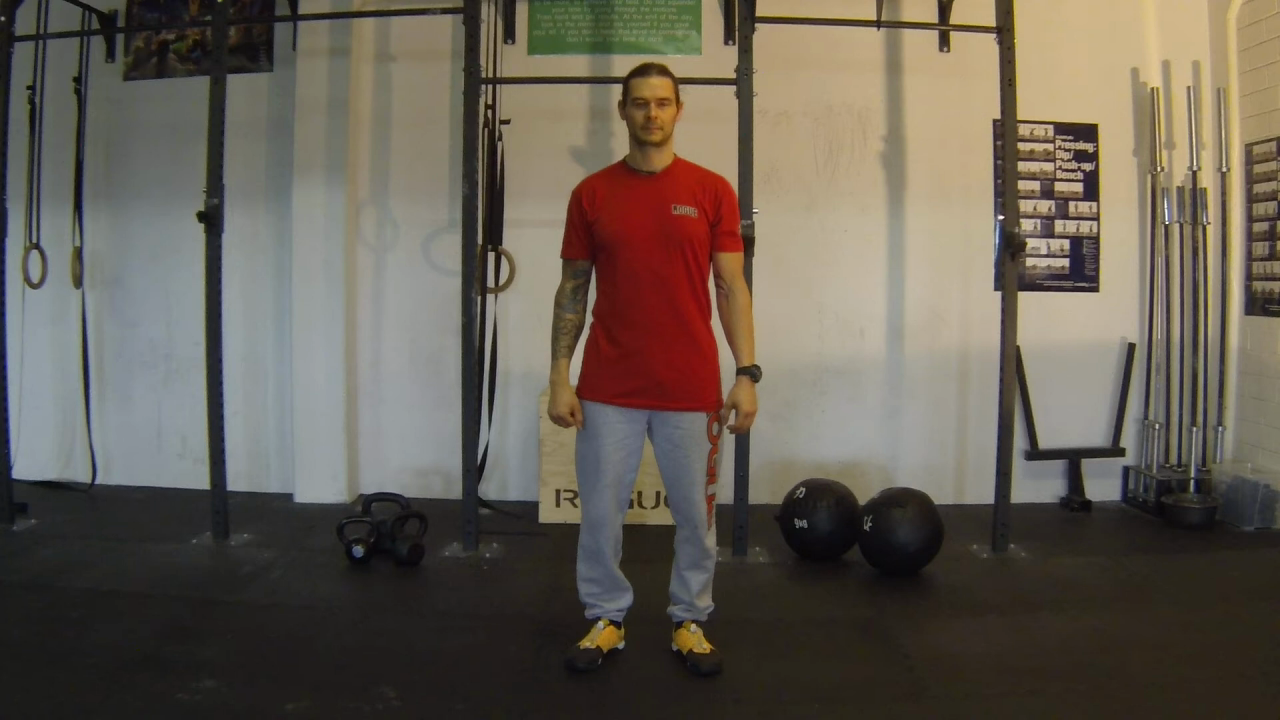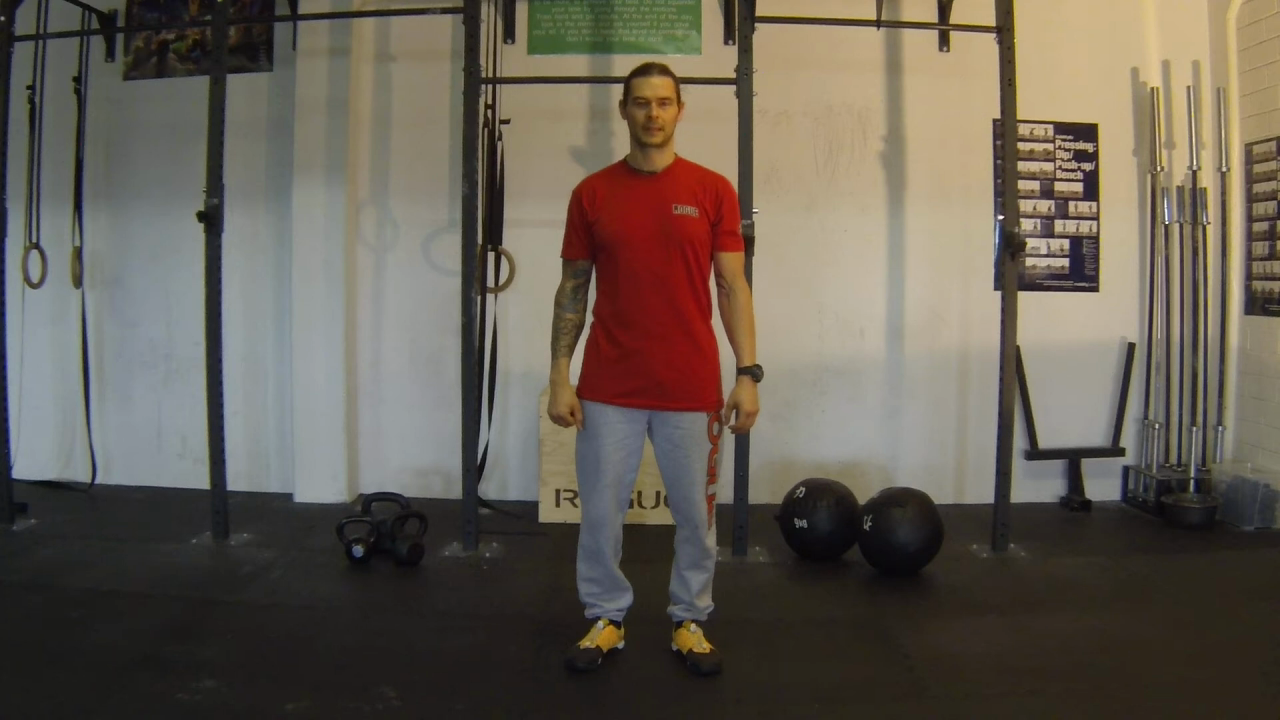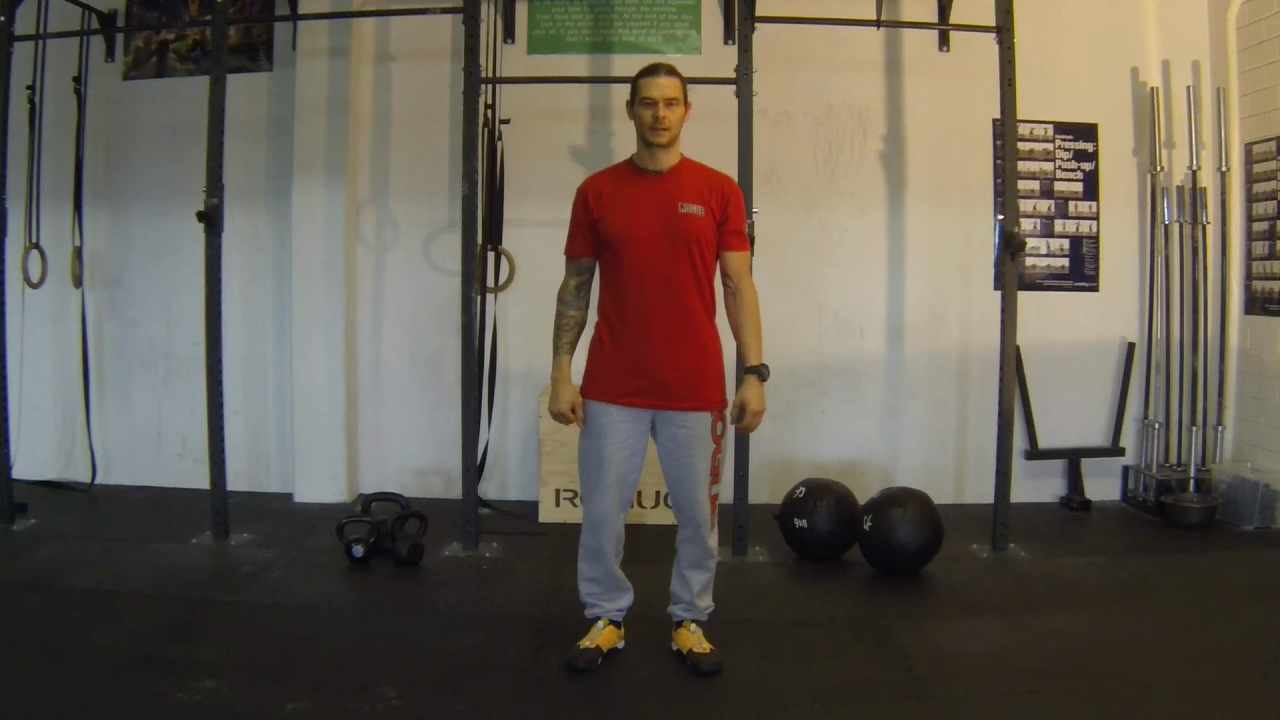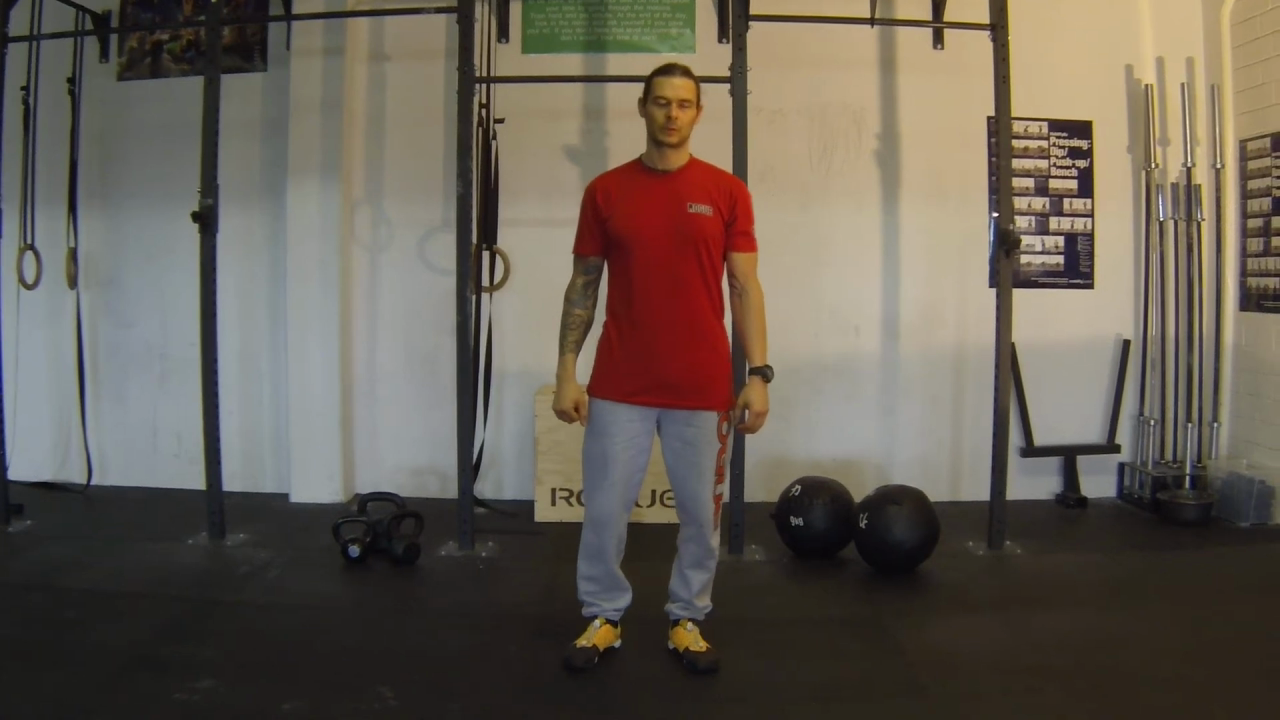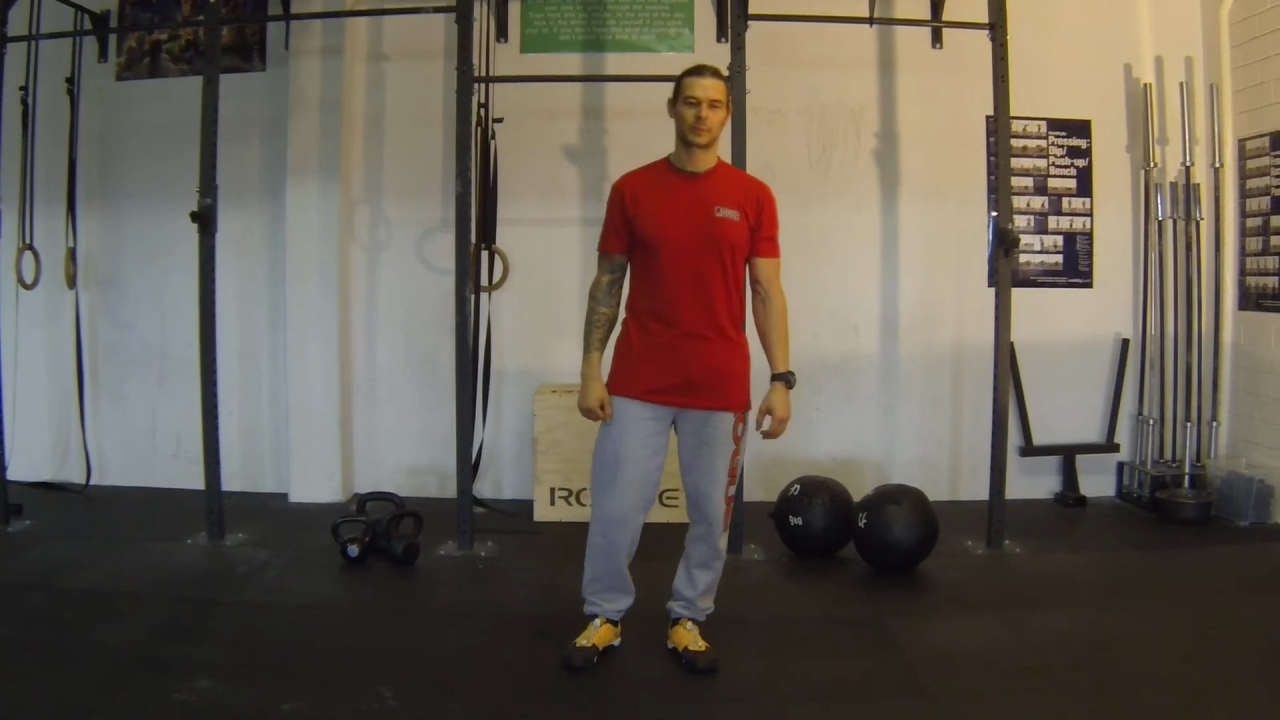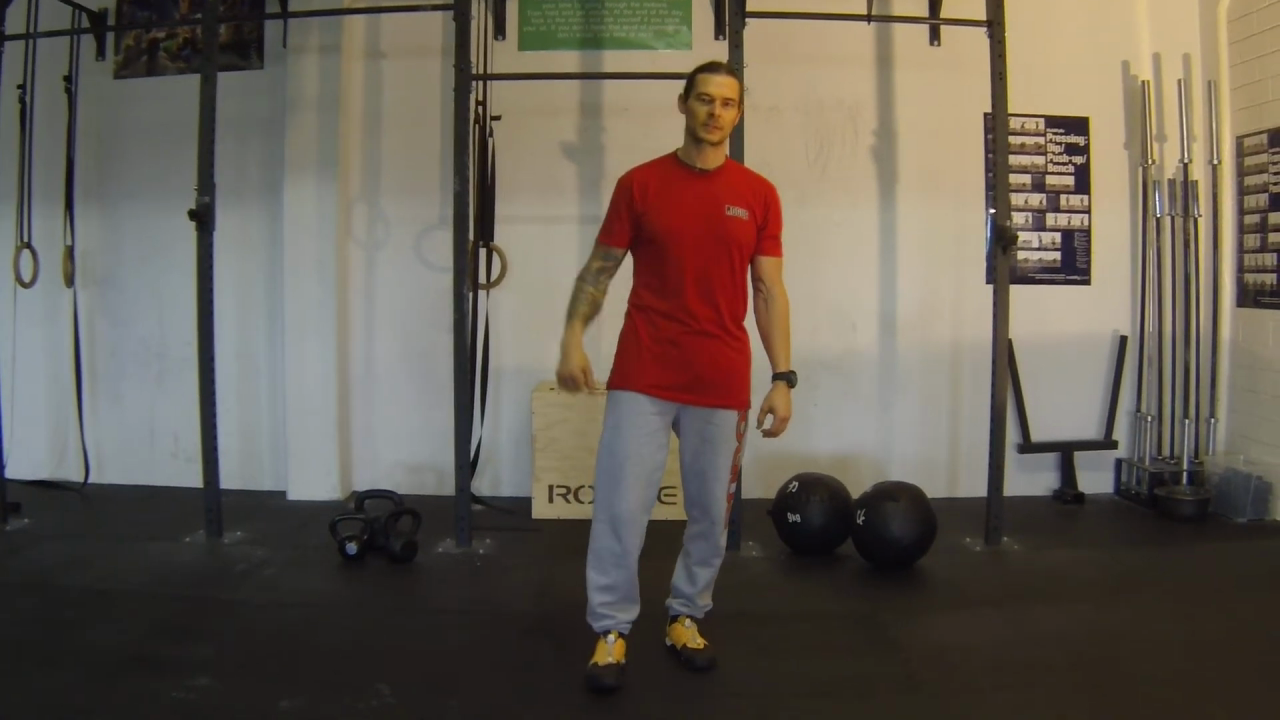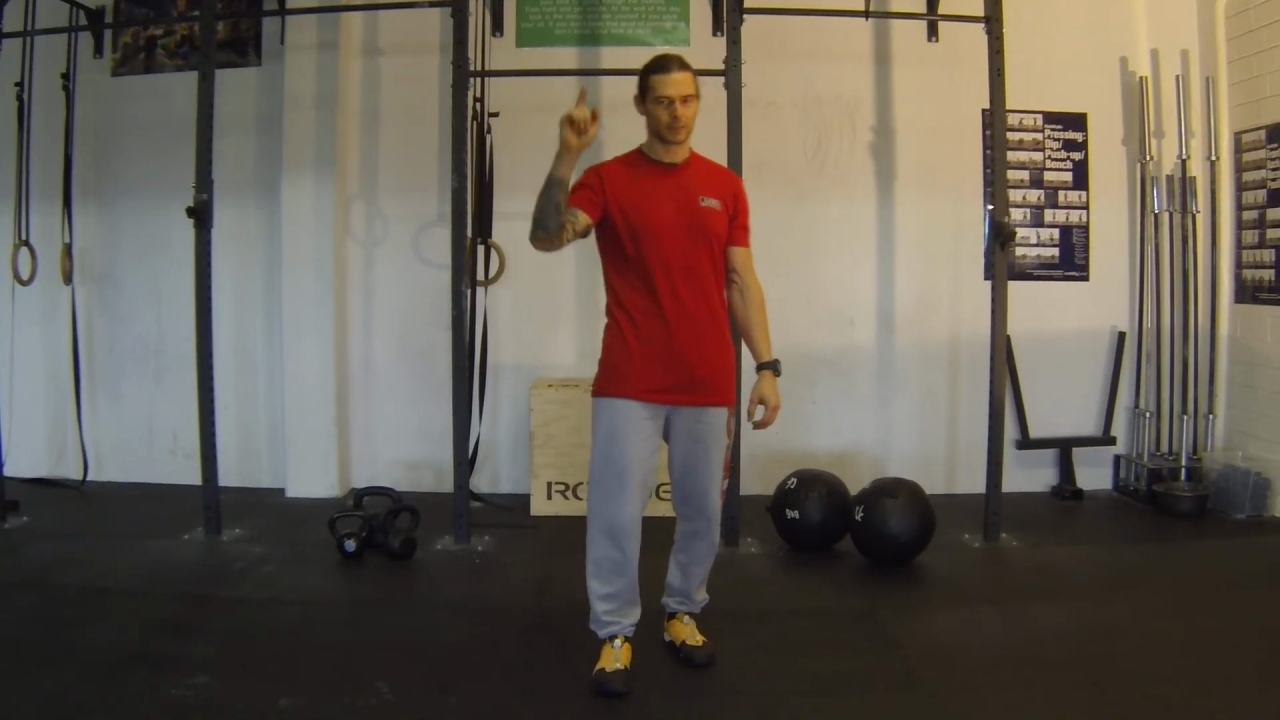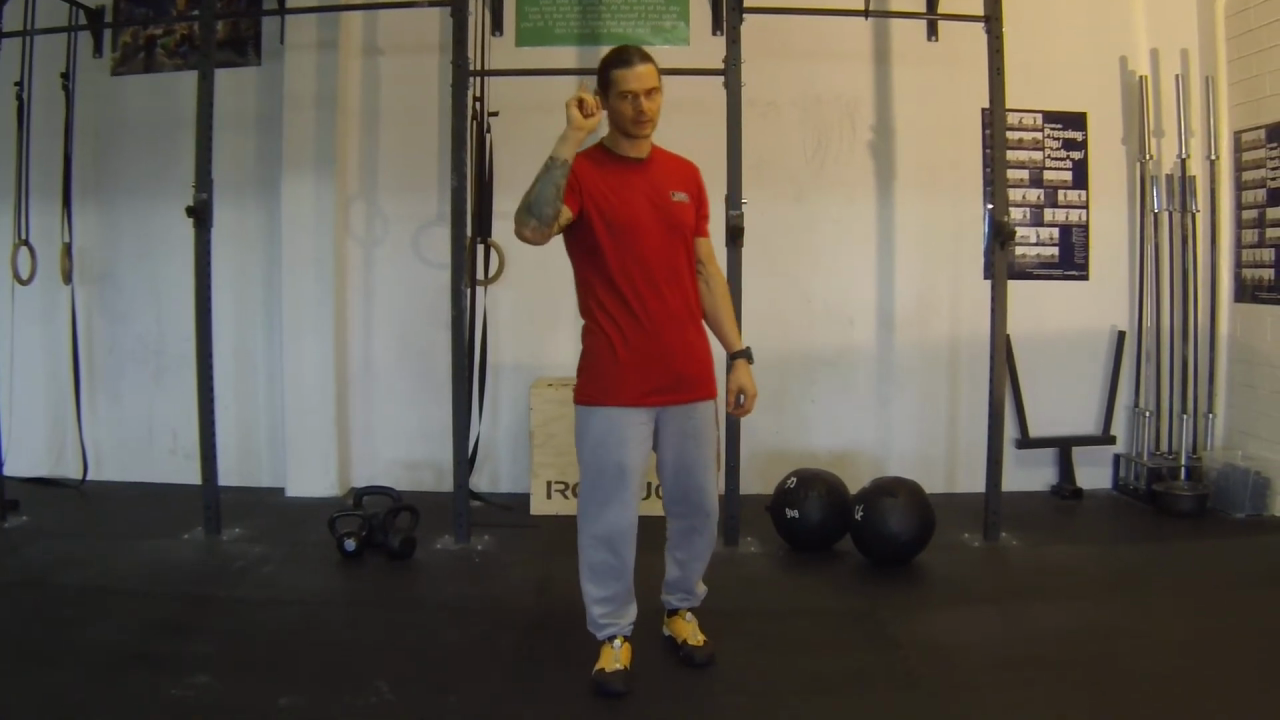
dt=0.5s
person 1, frame 1
left shoulder: (712, 191)
right shoulder: (591, 193)
left elbow: (731, 286)
right elbow: (572, 290)
left wrist: (746, 374)
right wrist: (559, 377)
left hip: (691, 388)
right hip: (608, 389)
left knee: (695, 513)
right knee: (600, 511)
left ankle: (689, 620)
right ankle: (605, 617)
person 1, frame 2
left shoulder: (713, 191)
right shoulder: (591, 193)
left elbow: (732, 286)
right elbow: (572, 290)
left wrist: (747, 373)
right wrist: (559, 378)
left hip: (691, 388)
right hip: (609, 389)
left knee: (696, 513)
right knee: (600, 511)
left ankle: (689, 620)
right ankle: (605, 618)
person 1, frame 3
left shoulder: (719, 191)
right shoulder: (596, 192)
left elbow: (738, 286)
right elbow: (575, 286)
left wrist: (754, 373)
right wrist: (561, 374)
left hip: (695, 387)
right hip: (612, 387)
left knee: (697, 512)
right knee: (602, 511)
left ankle: (689, 620)
right ankle: (605, 617)
person 1, frame 4
left shoulder: (727, 192)
right shoulder: (605, 191)
left elbow: (744, 287)
right elbow: (583, 285)
left wrist: (758, 373)
right wrist: (566, 372)
left hip: (702, 387)
right hip: (620, 385)
left knee: (701, 512)
right knee: (605, 509)
left ankle: (688, 619)
right ankle: (603, 617)
person 1, frame 5
left shoulder: (752, 196)
right shoulder: (632, 189)
left elbow: (766, 291)
right elbow: (607, 283)
left wrist: (781, 378)
right wrist: (591, 370)
left hip: (719, 387)
right hip: (638, 382)
left knee: (711, 512)
right knee: (615, 509)
left ankle: (688, 619)
right ankle: (604, 615)
person 1, frame 6
left shoulder: (758, 194)
right shoulder: (639, 183)
left elbow: (769, 290)
right elbow: (600, 265)
left wrist: (783, 378)
right wrist: (573, 336)
left hip: (721, 383)
right hip: (642, 377)
left knee: (711, 512)
right knee: (620, 506)
left ankle: (685, 616)
right ankle: (611, 631)
person 1, frame 7
left shoulder: (724, 185)
right shoulder: (606, 179)
left elbow: (741, 281)
right elbow: (547, 238)
left wrist: (766, 366)
right wrist: (566, 157)
left hip: (709, 382)
right hip: (629, 382)
left knee: (702, 509)
right knee: (616, 512)
left ankle: (683, 613)
right ankle: (615, 633)
person 1, frame 8
left shoulder: (685, 175)
right shoulder: (579, 173)
left elbow: (706, 271)
right elbow: (531, 229)
left wrist: (738, 355)
right wrist: (571, 138)
left hip: (689, 378)
right hip: (613, 385)
left knee: (697, 505)
right knee: (609, 514)
left ankle: (681, 609)
right ankle: (612, 634)
